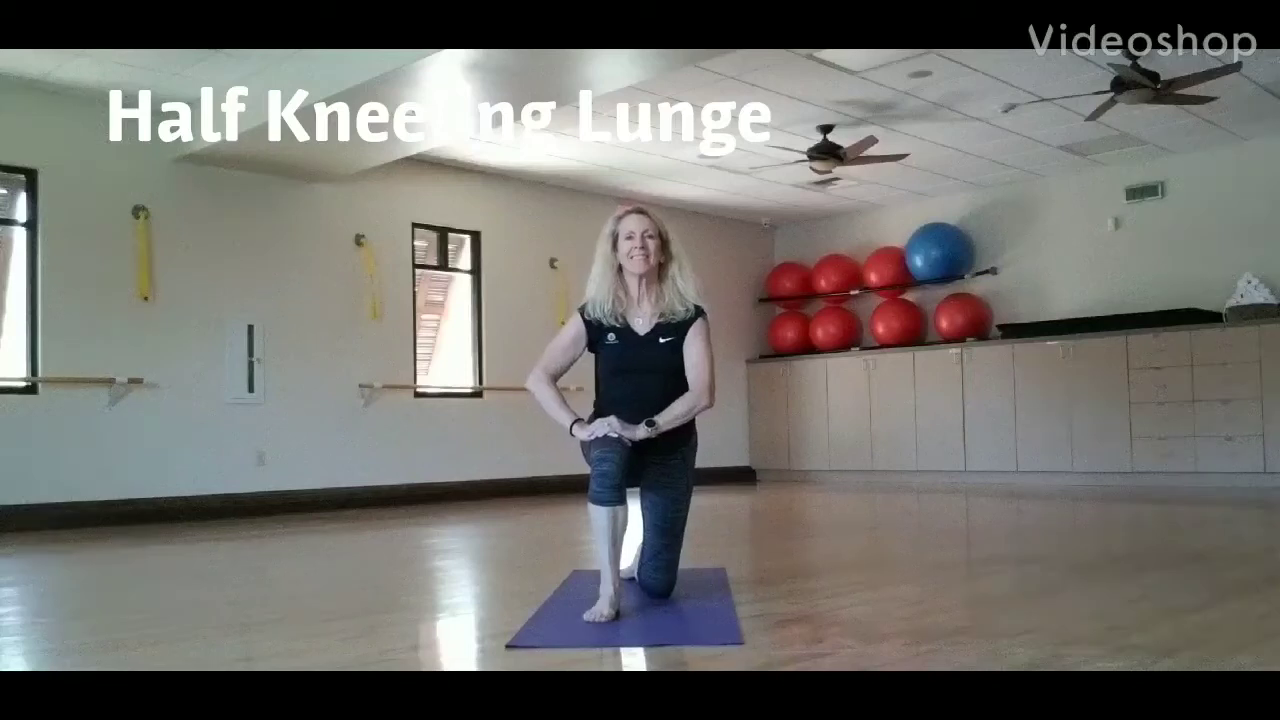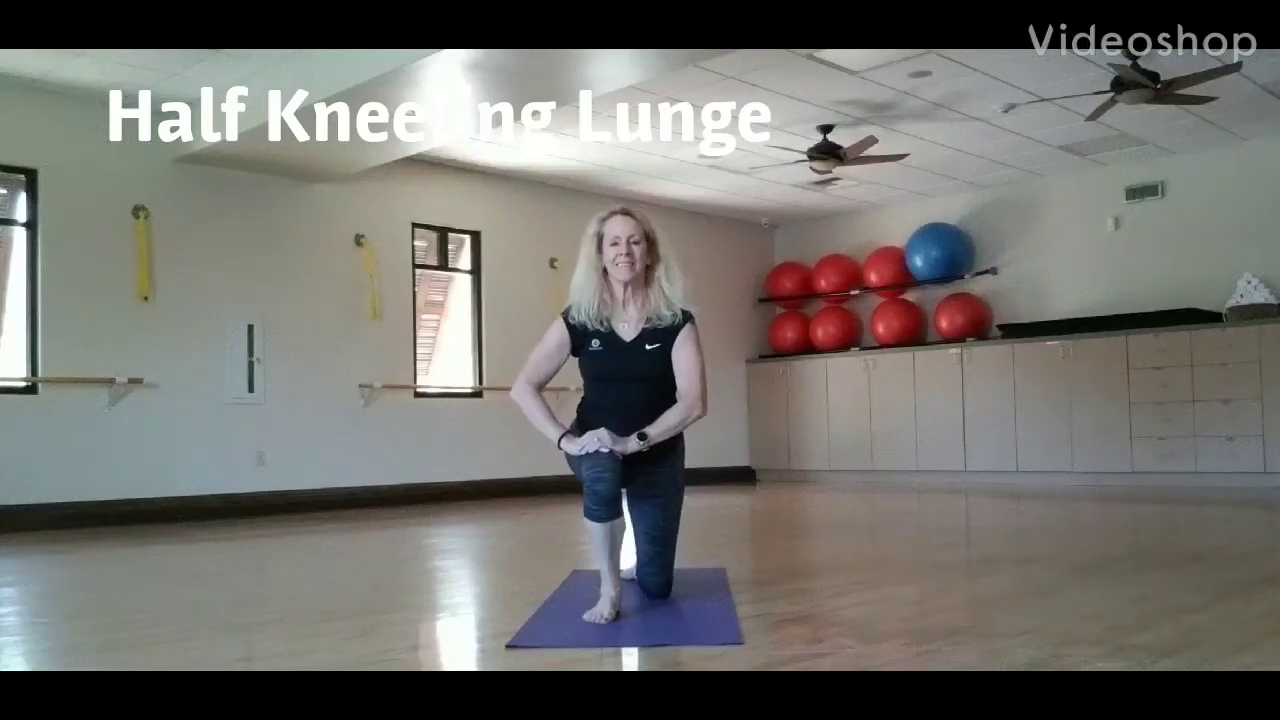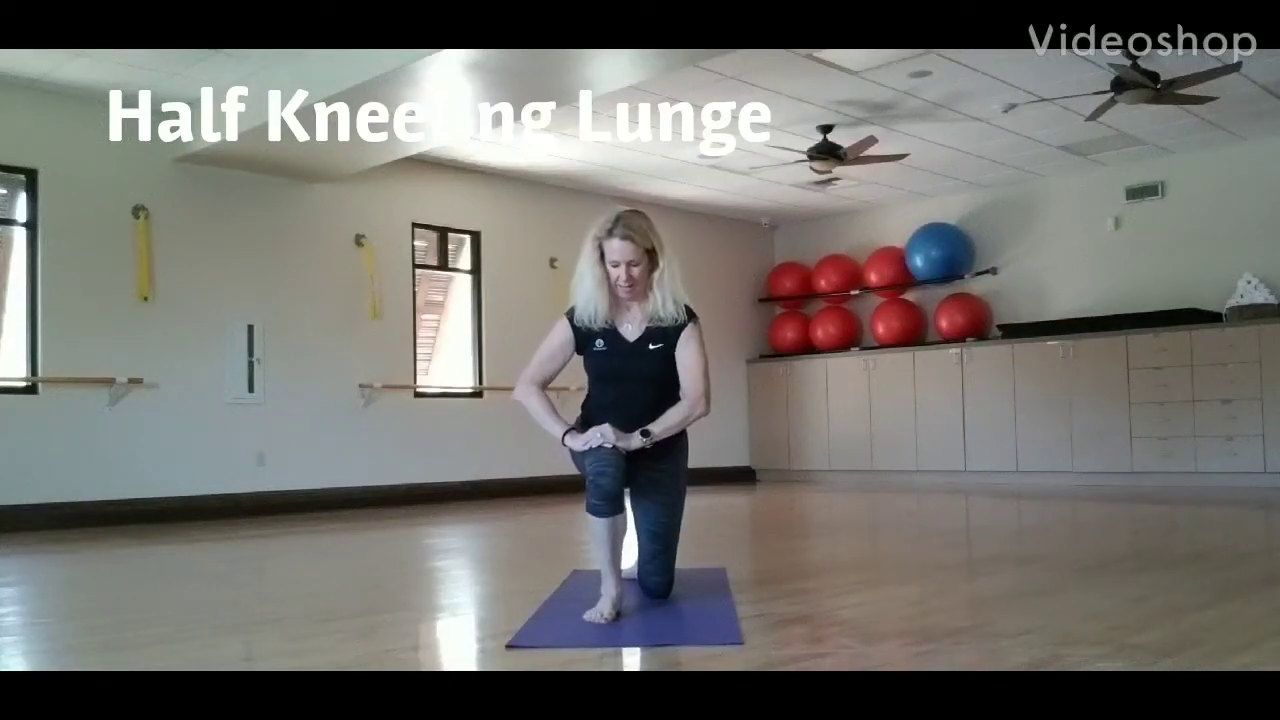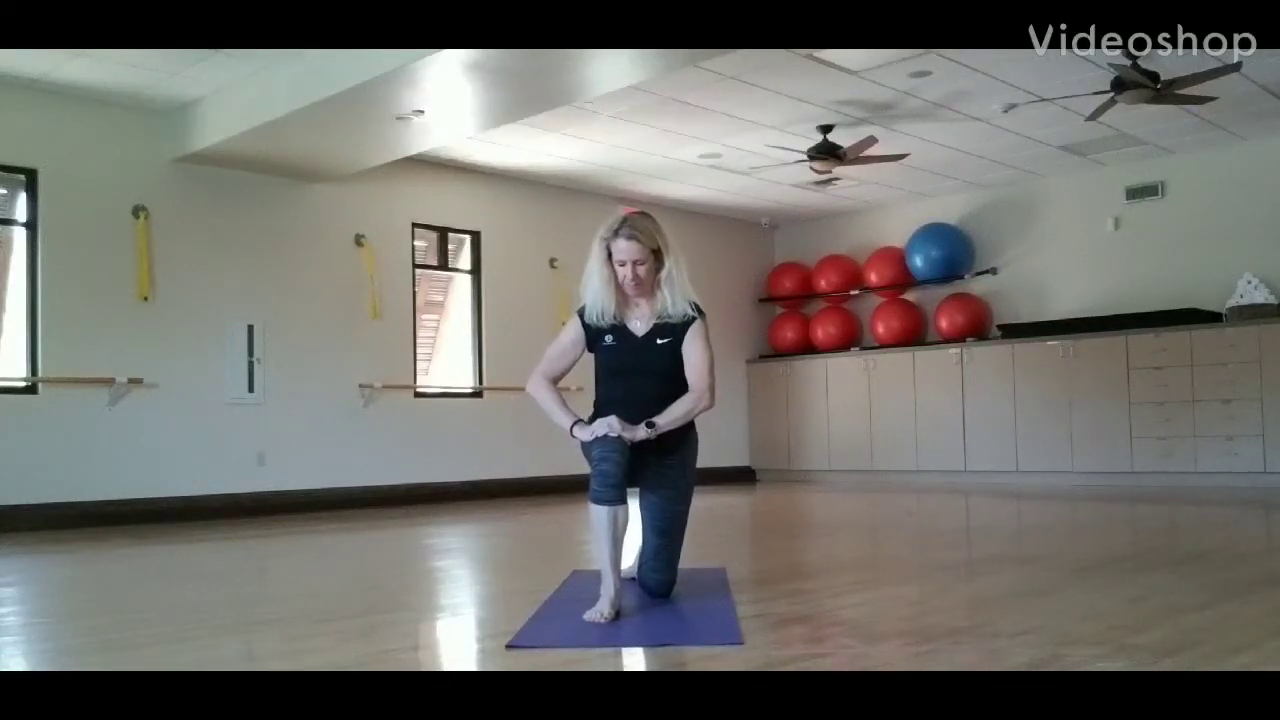
dt=0.7s
person 1, frame 1
left shoulder: (688, 316)
right shoulder: (594, 315)
left elbow: (702, 394)
right elbow: (538, 378)
left wrist: (643, 428)
right wrist: (576, 426)
left hip: (670, 446)
right hip: (611, 439)
left knee: (658, 585)
right knee: (608, 460)
left ankle: (640, 562)
right ankle: (608, 589)
person 1, frame 2
left shoulder: (676, 322)
right shoulder: (577, 319)
left elbow: (694, 403)
right elbow: (523, 388)
left wrist: (634, 441)
right wrist: (564, 438)
left hip: (658, 450)
right hip: (597, 445)
left knee: (657, 586)
right knee: (601, 476)
left ankle: (639, 566)
right ankle: (609, 589)
person 1, frame 3
left shoulder: (679, 320)
right shoulder: (583, 318)
left elbow: (697, 401)
right elbow: (527, 386)
left wrist: (638, 437)
right wrist: (569, 434)
left hip: (661, 448)
right hip: (600, 442)
left knee: (657, 586)
right knee: (605, 471)
left ankle: (641, 564)
right ankle: (610, 588)
person 1, frame 4
left shoulder: (686, 317)
right shoulder: (593, 317)
left elbow: (702, 395)
right elbow: (538, 381)
left wrist: (643, 429)
right wrist: (577, 427)
left hip: (670, 446)
right hip: (611, 440)
left knee: (658, 583)
right knee: (608, 457)
left ankle: (640, 563)
right ankle: (609, 589)
